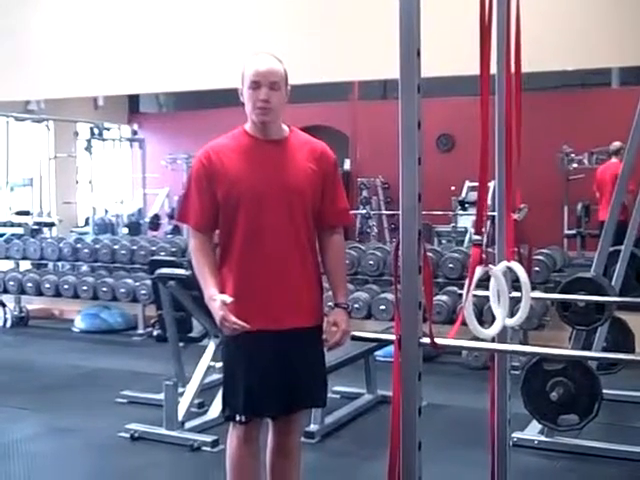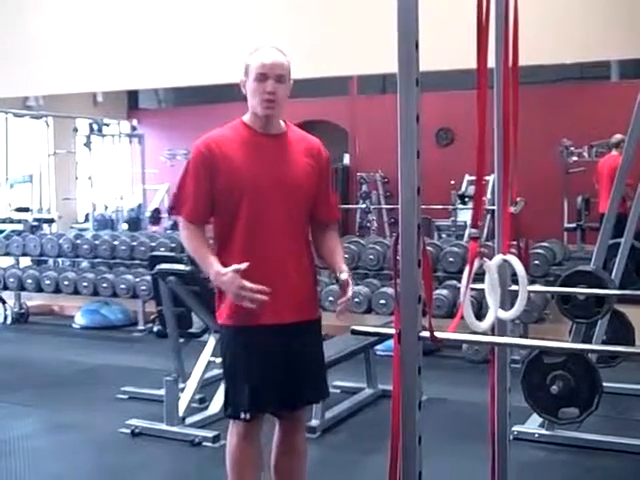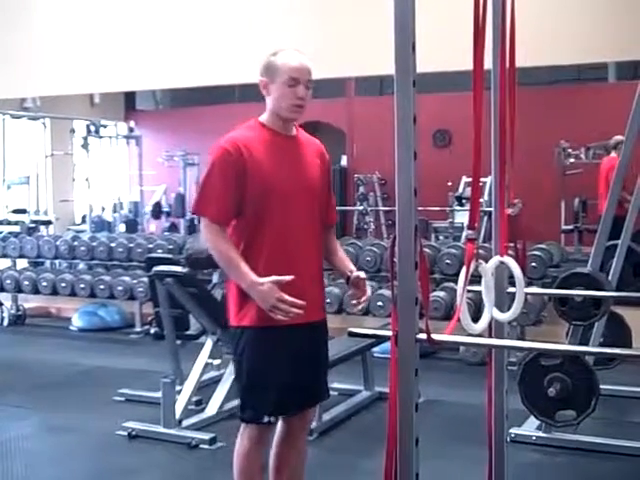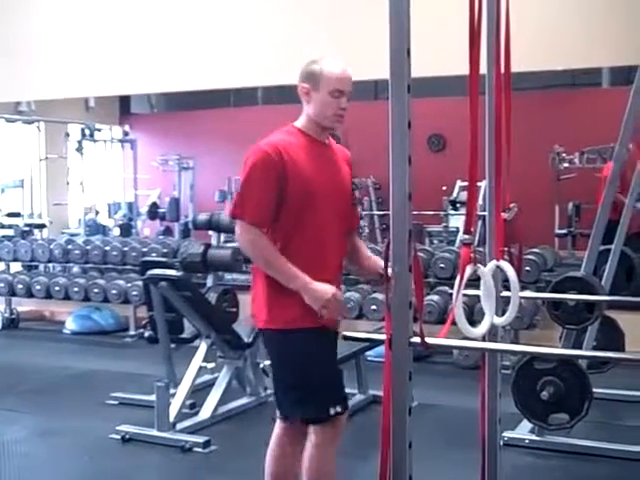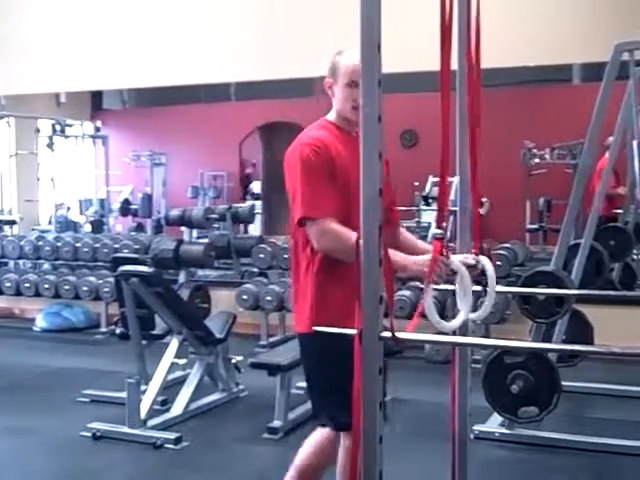
dt=0.5s
person 1, frame 1
left shoulder: (318, 156)
right shoulder: (213, 159)
left elbow: (331, 235)
right elbow: (199, 236)
left wrist: (340, 303)
right wrist: (212, 295)
left hip: (303, 317)
right hip: (245, 319)
left knee: (290, 421)
right knee: (245, 424)
person 1, frame 2
left shoulder: (313, 151)
right shoulder: (213, 149)
left elbow: (324, 226)
right elbow: (190, 225)
left wrist: (341, 269)
right wrist: (218, 273)
left hip: (301, 311)
right hip: (244, 312)
left knee: (296, 418)
right knee: (246, 421)
person 1, frame 3
left shoulder: (316, 151)
right shoulder: (234, 149)
right elbow: (211, 231)
left wrist: (349, 272)
right wrist: (253, 285)
left hip: (310, 311)
right hip: (261, 315)
left knee: (300, 419)
right knee: (258, 425)
person 1, frame 4
left shoulder: (341, 158)
right shoulder: (272, 153)
right elbow: (248, 235)
left wrist: (380, 270)
right wrist: (306, 286)
left hip: (320, 313)
right hip: (288, 314)
left knee: (295, 420)
right knee: (328, 420)
person 1, frame 5
right shoulder: (311, 148)
left elbow: (388, 228)
right elbow: (324, 235)
left wrist: (435, 255)
right wrist: (402, 263)
left hip: (362, 311)
right hip: (331, 314)
left knee: (342, 425)
right knee: (358, 427)
